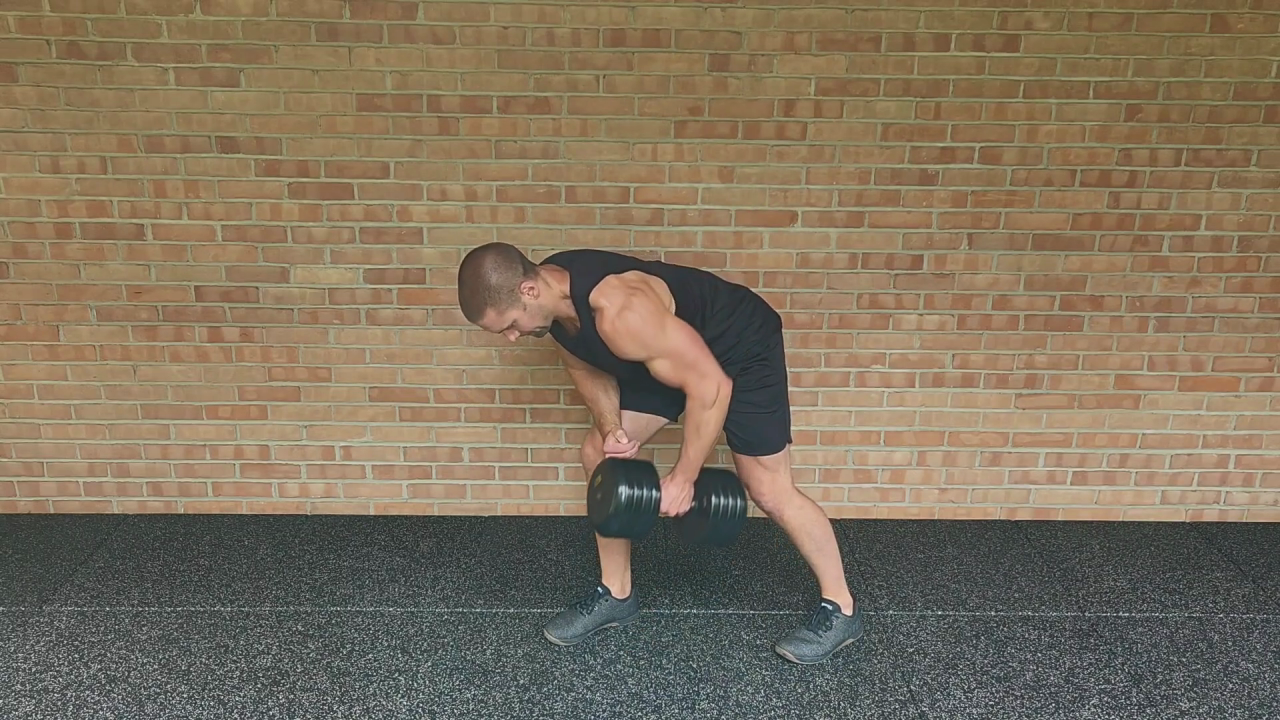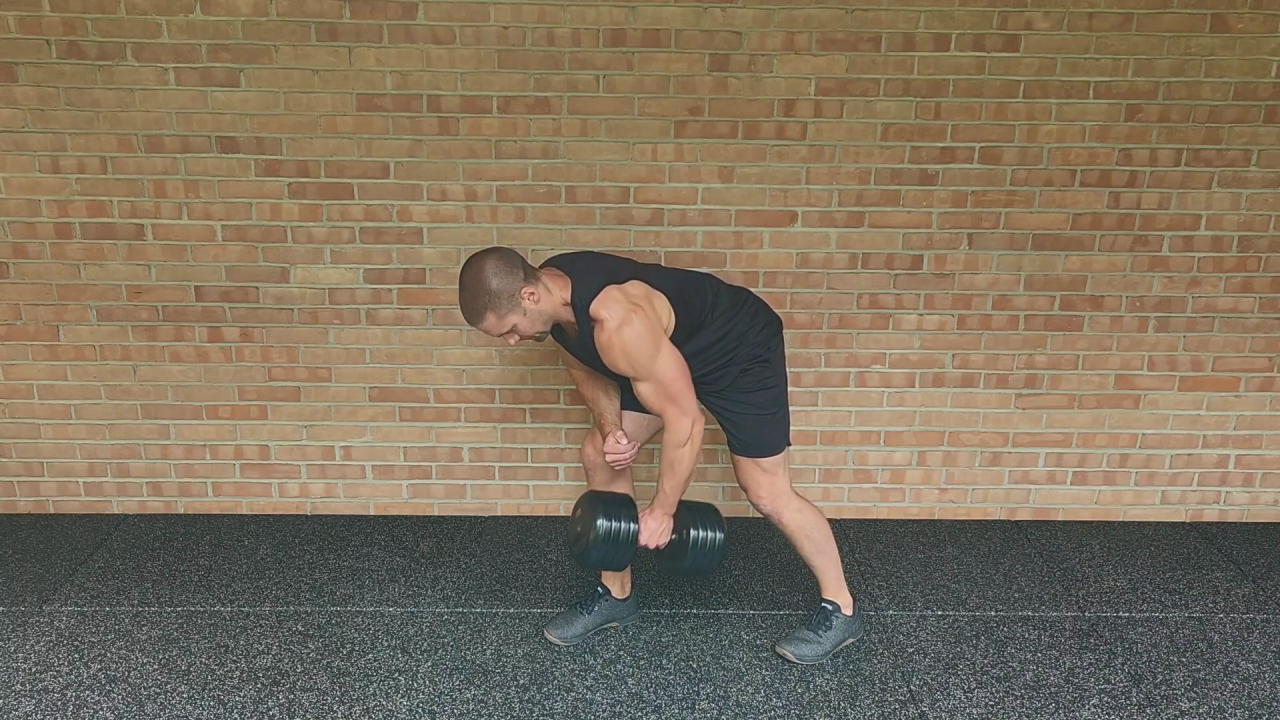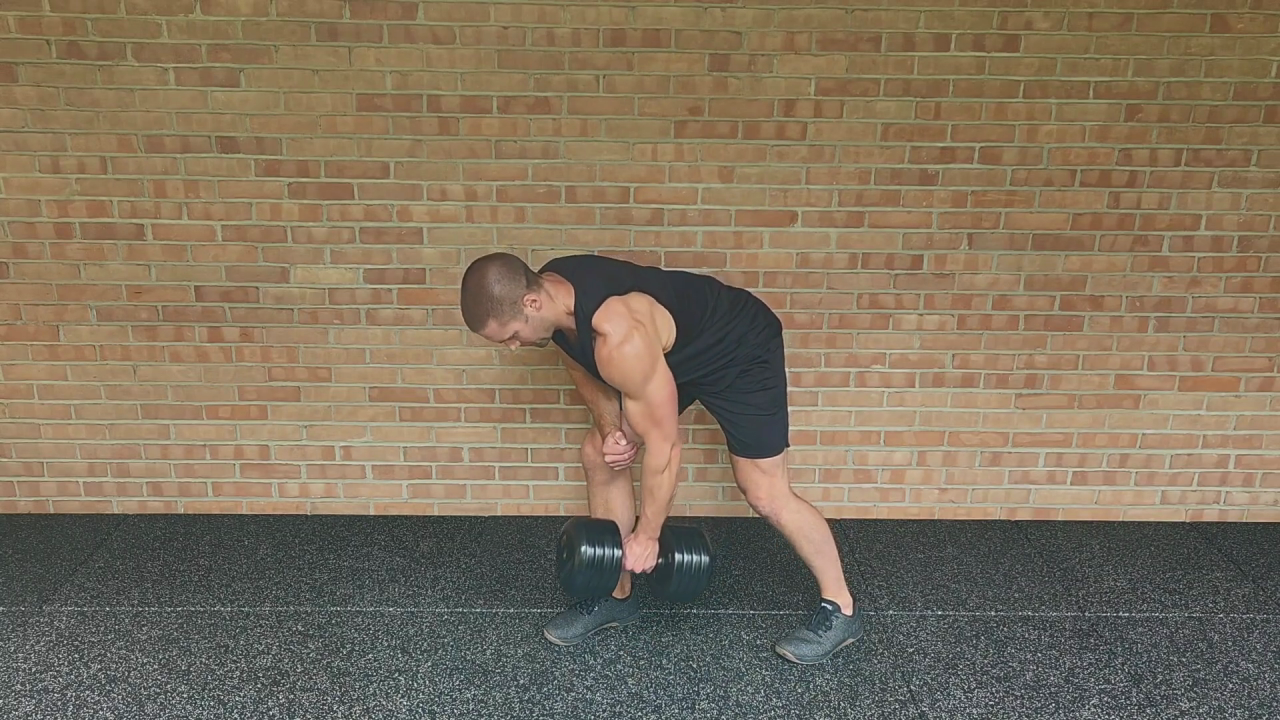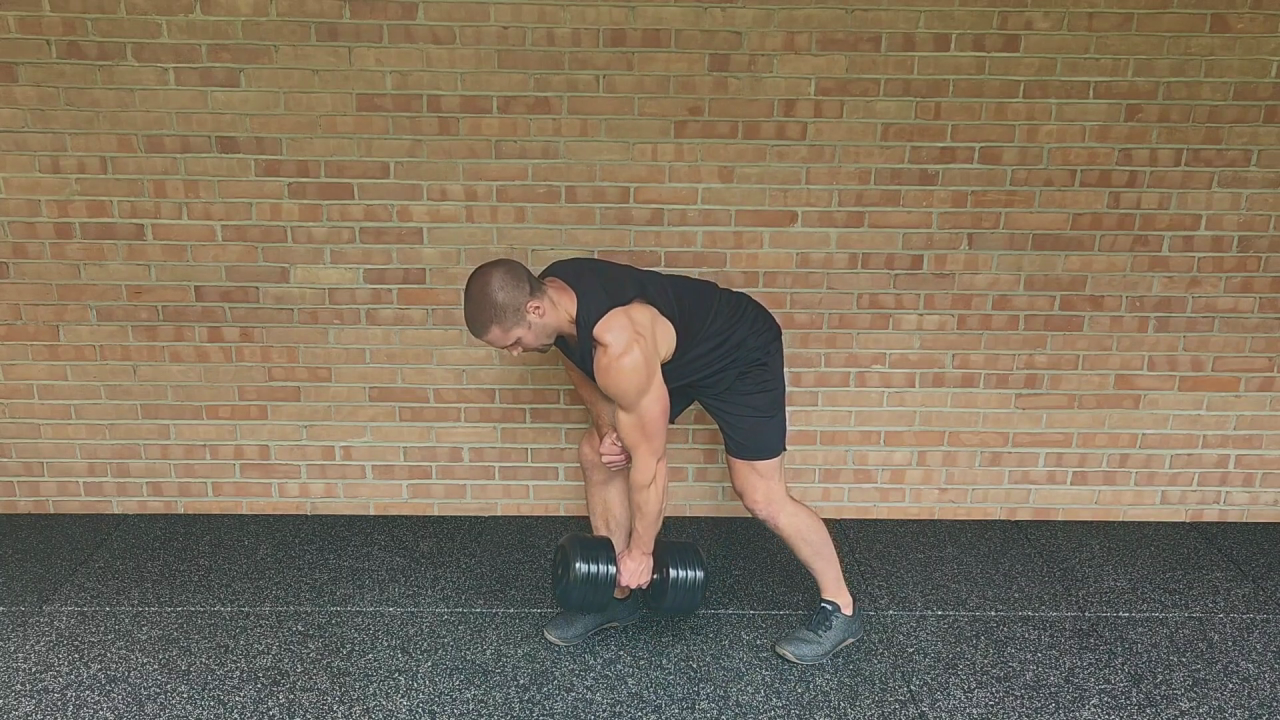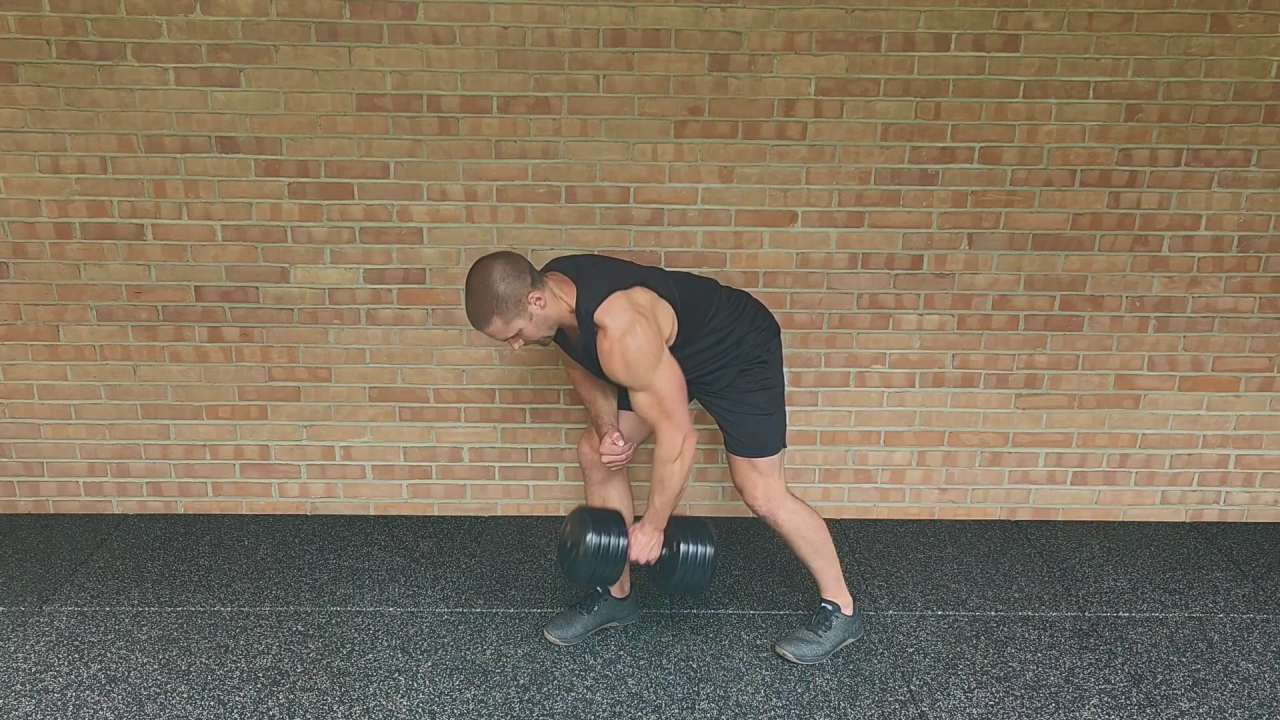
dt=0.2s
person 1, frame 1
left shoulder: (619, 313)
right shoulder: (552, 292)
left elbow: (712, 386)
right elbow: (586, 364)
left wrist: (682, 478)
right wrist: (610, 427)
left hip: (741, 346)
right hip: (665, 351)
left knee: (769, 491)
right knee: (598, 454)
left ankle: (841, 608)
right ankle: (616, 594)
person 1, frame 2
left shoulder: (619, 324)
right shoulder: (551, 289)
left elbow: (684, 421)
right elbow: (585, 364)
left wrist: (661, 511)
right wrist: (610, 427)
left hip: (741, 348)
right hip: (671, 348)
left knee: (767, 494)
right knee: (598, 455)
left ankle: (841, 608)
right ankle: (616, 594)
person 1, frame 3
left shoulder: (620, 337)
right shoulder: (550, 289)
left elbow: (661, 445)
right elbow: (583, 364)
left wrist: (646, 535)
right wrist: (609, 428)
left hip: (741, 349)
right hip: (675, 351)
left knee: (765, 494)
right knee: (598, 455)
left ankle: (841, 608)
right ankle: (616, 594)
person 1, frame 4
left shoulder: (620, 347)
right shoulder: (548, 291)
left elbow: (648, 461)
right elbow: (582, 365)
left wrist: (640, 552)
right wrist: (605, 428)
left hip: (740, 353)
right hip: (675, 352)
left knee: (762, 497)
right knee: (595, 456)
left ankle: (841, 609)
right ankle: (616, 595)
person 1, frame 5
left shoulder: (621, 331)
right shoulder: (553, 292)
left elbow: (677, 439)
right elbow: (583, 366)
left wrist: (653, 525)
right wrist: (607, 429)
left hip: (739, 350)
right hip: (672, 351)
left knee: (762, 495)
right knee: (594, 454)
left ankle: (840, 608)
right ankle: (616, 594)
